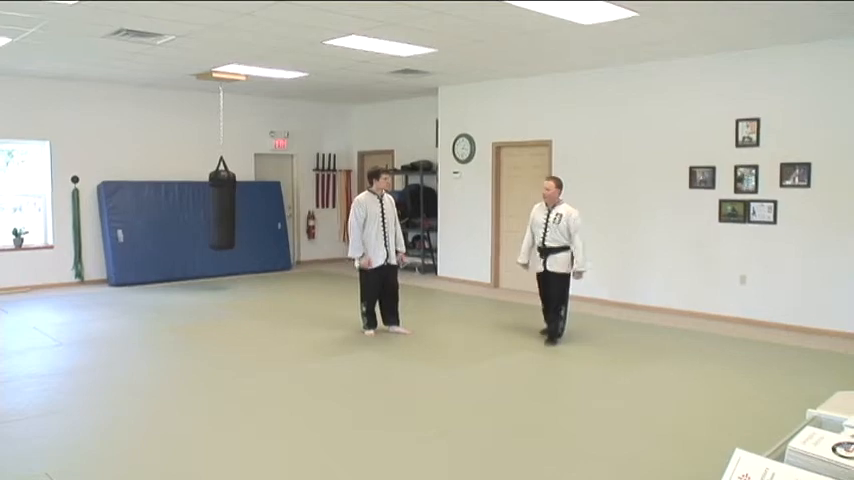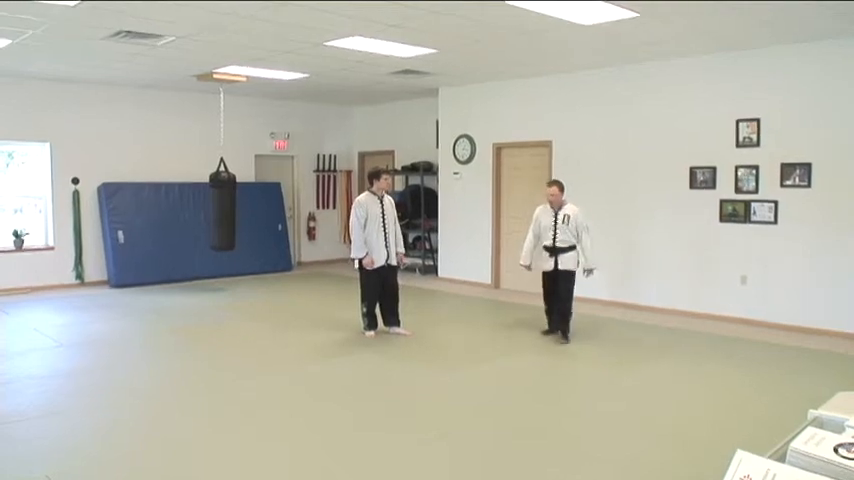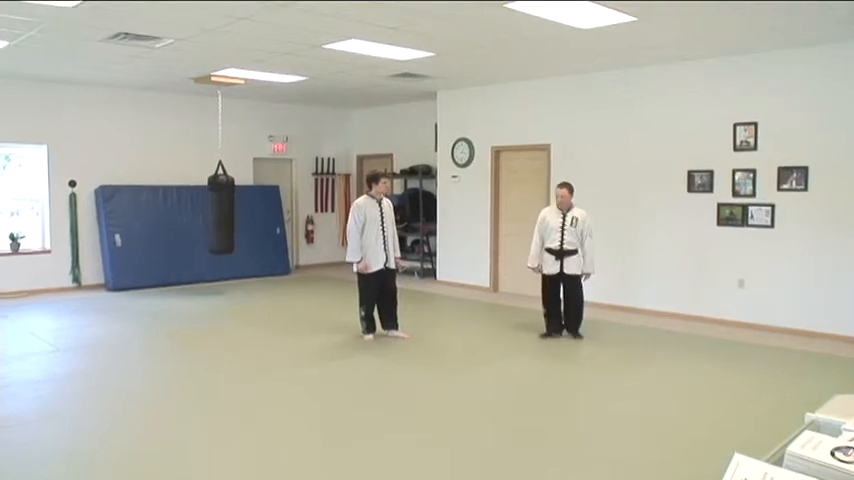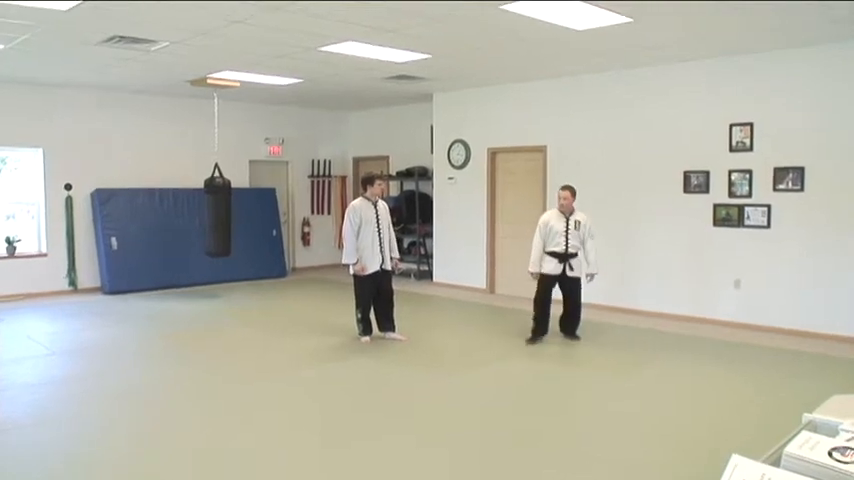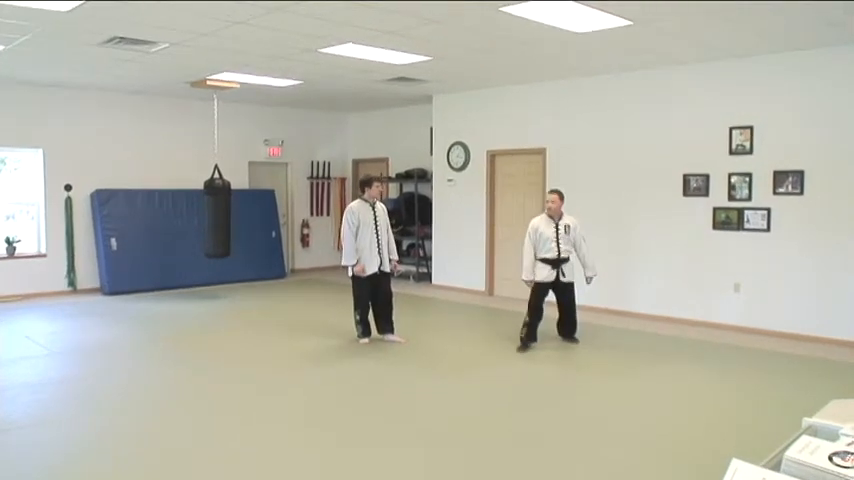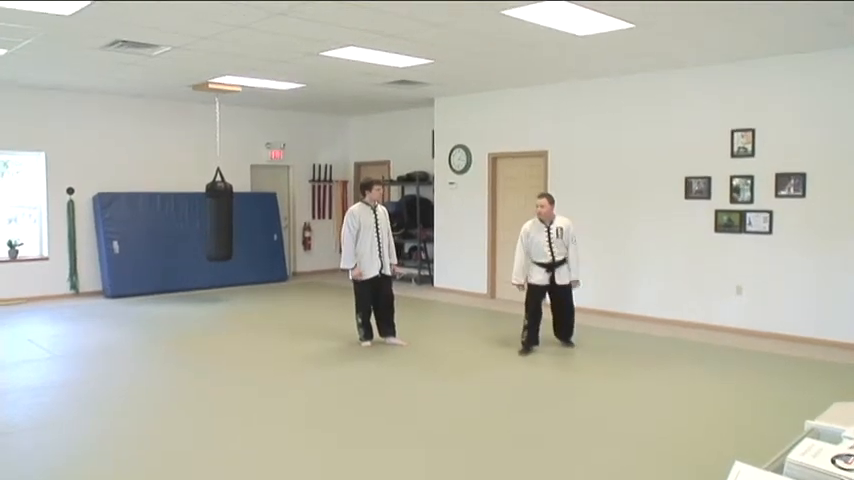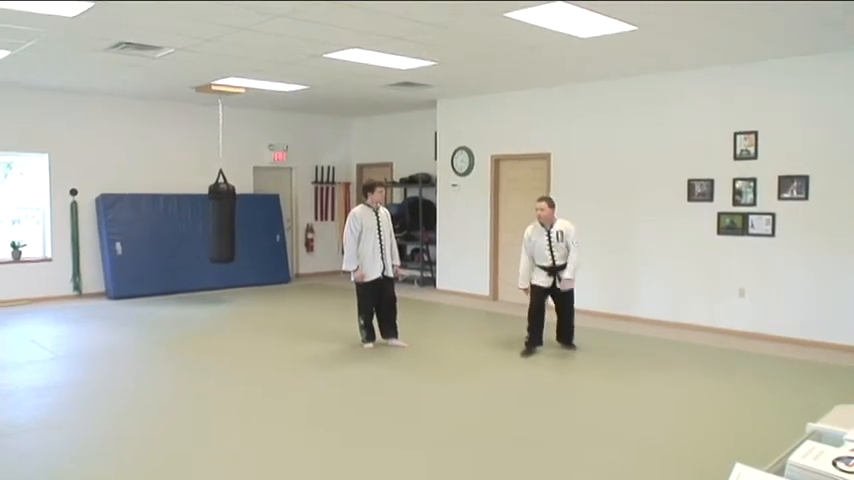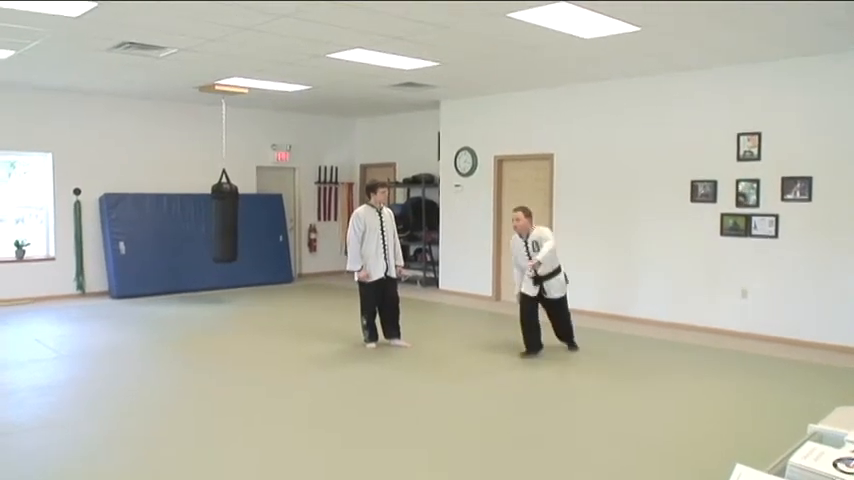
dt=0.3s
person 1, frame 1
left shoulder: (389, 200)
right shoulder: (361, 201)
left elbow: (396, 225)
right elbow: (355, 229)
left wrist: (400, 249)
right wrist: (360, 255)
left hip: (389, 255)
right hip: (370, 257)
left knee: (391, 290)
right knee: (369, 293)
left ankle: (392, 323)
right ankle: (369, 325)
person 1, frame 2
left shoulder: (389, 201)
right shoulder: (361, 201)
left elbow: (395, 226)
right elbow: (356, 230)
left wrist: (399, 250)
right wrist: (363, 255)
left hip: (389, 256)
right hip: (371, 257)
left knee: (391, 291)
right knee: (370, 294)
left ankle: (393, 324)
right ankle: (369, 326)
person 1, frame 3
left shoulder: (388, 204)
right shoulder: (360, 205)
right elbow: (354, 233)
left wrist: (396, 255)
right wrist: (358, 259)
left hip: (387, 260)
right hip: (368, 261)
left knee: (389, 295)
right knee: (368, 297)
left ankle: (391, 327)
right ankle: (368, 330)
person 1, frame 4
left shoulder: (383, 206)
right shoulder: (355, 207)
left elbow: (389, 232)
right elbow: (349, 235)
left wrist: (394, 255)
right wrist: (354, 261)
left hip: (383, 261)
right hip: (365, 263)
left knee: (386, 296)
right knee: (364, 299)
left ankle: (388, 329)
right ankle: (365, 331)
person 1, frame 5
left shoulder: (381, 208)
right shoulder: (353, 209)
left elbow: (388, 233)
right elbow: (348, 237)
left wrist: (393, 258)
right wrist: (354, 262)
left hip: (382, 263)
right hip: (363, 264)
left knee: (384, 298)
right knee: (362, 301)
left ankle: (386, 331)
right ankle: (363, 333)
person 1, frame 6
left shoulder: (383, 211)
right shoulder: (354, 212)
left elbow: (388, 237)
right elbow: (348, 240)
left wrist: (392, 261)
right wrist: (352, 266)
left hip: (383, 266)
right hip: (363, 268)
left knee: (386, 301)
right knee: (364, 304)
left ankle: (388, 334)
right ankle: (366, 336)
person 1, frame 7
left shoulder: (385, 213)
right shoulder: (356, 214)
left elbow: (391, 239)
right elbow: (350, 242)
left wrist: (395, 262)
right wrist: (354, 268)
left hip: (385, 268)
right hip: (366, 269)
left knee: (388, 303)
right knee: (366, 306)
left ankle: (391, 336)
right ankle: (368, 338)
person 1, frame 8
left shoulder: (388, 213)
right shoulder: (360, 214)
left elbow: (394, 239)
right elbow: (353, 242)
left wrist: (398, 263)
right wrist: (359, 268)
left hip: (388, 268)
right hip: (369, 269)
left knee: (391, 303)
right knee: (369, 306)
left ankle: (393, 336)
right ankle: (370, 338)
person 2, frame 1
left shoulder: (569, 212)
right shoulder: (537, 209)
left elbow: (576, 239)
right elbow: (530, 234)
left wrist: (578, 265)
right wrist: (524, 257)
left hip: (560, 260)
right hip: (542, 259)
left knee: (558, 298)
right knee: (545, 297)
left ankle: (554, 333)
right ankle: (551, 326)
person 2, frame 2
left shoulder: (574, 212)
right shoulder: (540, 211)
left elbow: (583, 237)
right elbow: (532, 236)
left wrist: (588, 262)
right wrist: (526, 259)
left hip: (567, 258)
right hip: (548, 258)
left knee: (565, 295)
right knee: (550, 295)
left ankle: (564, 330)
right ankle: (554, 326)
person 2, frame 3
left shoulder: (581, 215)
right shoulder: (546, 213)
left elbow: (587, 242)
right elbow: (538, 238)
left wrist: (587, 266)
right wrist: (534, 261)
left hip: (572, 262)
right hip: (550, 261)
left knee: (575, 298)
right knee: (549, 297)
left ankle: (572, 328)
right ankle: (554, 328)
person 2, frame 4
left shoulder: (582, 219)
right shoulder: (547, 217)
left elbow: (588, 245)
right elbow: (538, 242)
left wrist: (591, 268)
right wrist: (534, 267)
left hip: (572, 265)
right hip: (551, 263)
left knee: (573, 301)
right knee: (542, 297)
left ankle: (569, 330)
right ankle: (538, 332)
person 2, frame 5
left shoulder: (571, 222)
right shoulder: (536, 223)
left elbow: (581, 247)
right elbow: (529, 249)
left wrist: (589, 270)
right wrist: (527, 274)
left hip: (564, 270)
right hip: (543, 270)
left knee: (568, 305)
right knee: (535, 305)
left ankle: (567, 333)
right ankle: (527, 339)
person 2, frame 6
left shoulder: (565, 224)
right shoulder: (528, 227)
left elbow: (572, 250)
right elbow: (521, 253)
left wrist: (574, 275)
right wrist: (518, 278)
left hip: (560, 272)
right hip: (538, 273)
left knee: (565, 307)
right knee: (532, 309)
left ankle: (564, 336)
right ankle: (529, 343)
person 2, frame 7
left shoulder: (566, 227)
right shoulder: (531, 231)
left elbow: (574, 252)
right elbow: (526, 258)
left wrist: (568, 276)
right wrist: (524, 282)
left hip: (563, 276)
right hip: (541, 275)
left knee: (566, 311)
right knee: (535, 308)
left ankle: (566, 339)
right ankle: (532, 344)
person 2, frame 8
left shoulder: (543, 233)
right shoulder: (514, 241)
left elbow: (549, 247)
right elbow: (518, 267)
left wrist: (537, 261)
right wrist: (519, 289)
left hip: (552, 281)
right hip: (531, 284)
left knee: (560, 315)
right knee: (526, 316)
left ankle: (569, 340)
right ankle: (533, 347)
